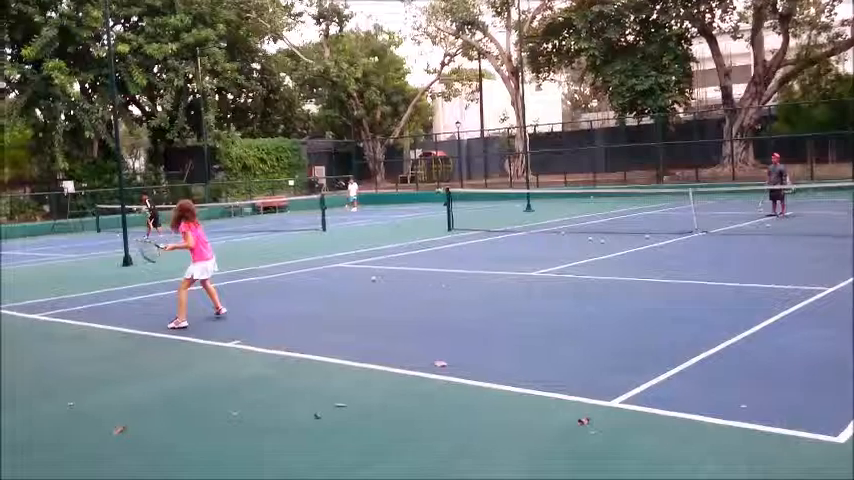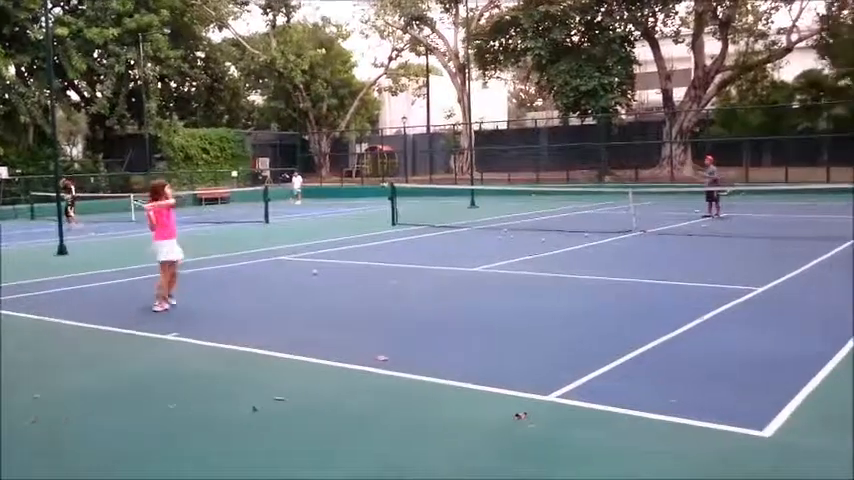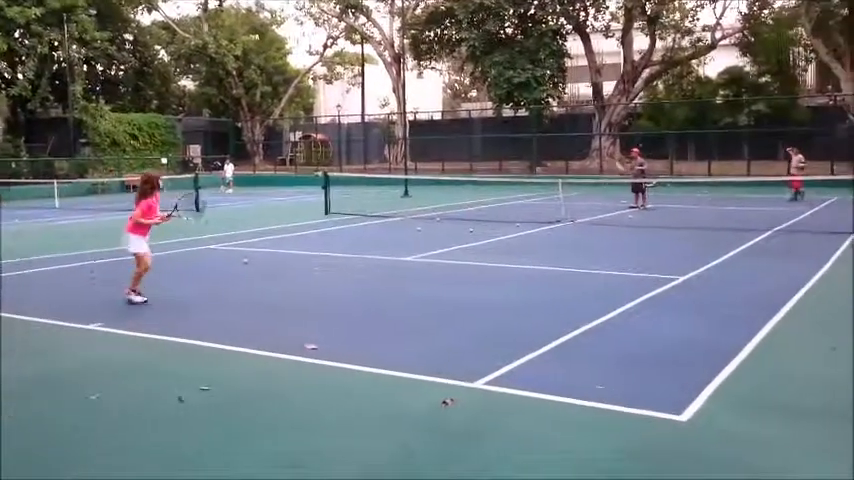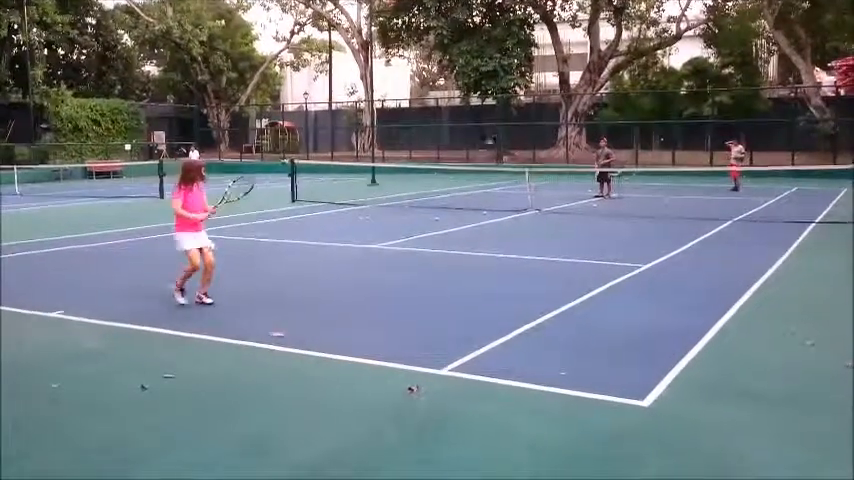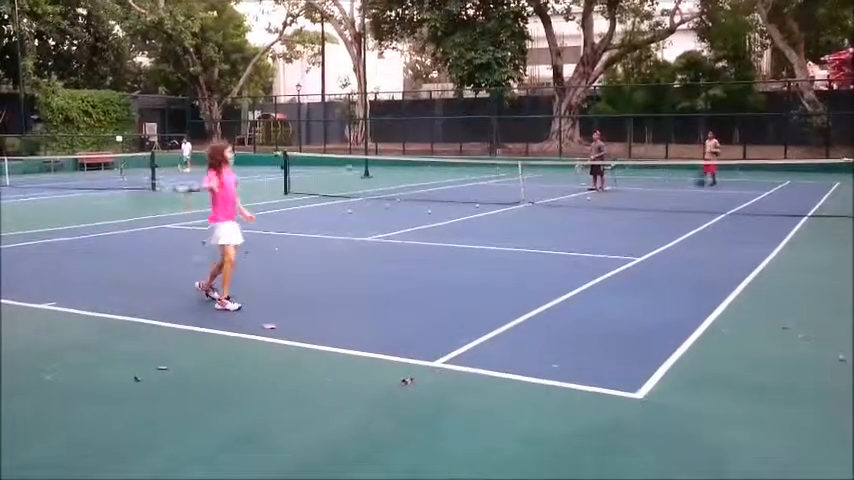
dt=0.7s
person 1, frame 1
left shoulder: (184, 225)
right shoulder: (194, 222)
left elbow: (191, 244)
left wrist: (174, 246)
left hip: (200, 262)
right hip: (209, 258)
left knee: (183, 288)
right knee: (205, 283)
left ankle: (181, 320)
right ankle: (219, 307)
person 1, frame 2
left shoulder: (168, 201)
right shoulder: (152, 207)
left elbow: (172, 201)
right elbow: (152, 228)
left wrist: (153, 204)
right wrist: (149, 214)
left hip: (172, 241)
right hip: (161, 242)
left knee: (173, 272)
right knee: (166, 274)
left ankle: (167, 295)
right ankle: (159, 303)
person 1, frame 3
left shoulder: (155, 196)
right shoulder: (146, 200)
left elbow: (155, 213)
right elbow: (135, 219)
left wrist: (162, 216)
right wrist: (152, 222)
left hip: (143, 234)
right hip: (135, 234)
left knee: (141, 264)
right knee: (146, 264)
left ankle: (134, 291)
right ankle: (131, 291)
person 1, frame 4
left shoulder: (199, 187)
right shoulder: (181, 189)
left elbow: (204, 207)
right elbow: (176, 210)
left wrist: (210, 210)
right wrist: (196, 217)
left hip: (199, 231)
right hip: (185, 233)
left knee: (210, 263)
right knee: (195, 264)
left ankle: (202, 293)
right ankle: (179, 285)
person 1, frame 5
left shoulder: (229, 173)
right shoulder: (214, 173)
right elbow: (210, 187)
left wrist: (243, 212)
right wrist: (210, 186)
left hip: (231, 221)
right hip: (220, 222)
left knee: (226, 259)
right knee: (230, 259)
left ankle: (206, 285)
right ankle: (223, 300)
